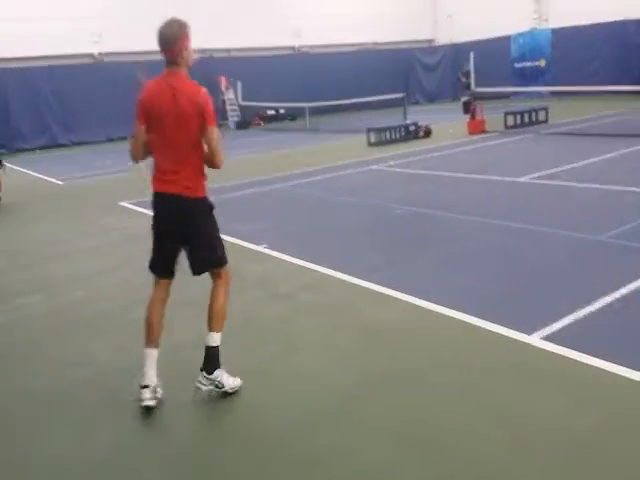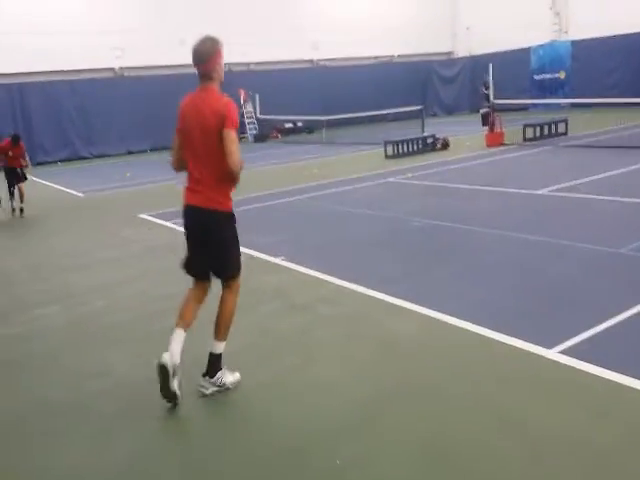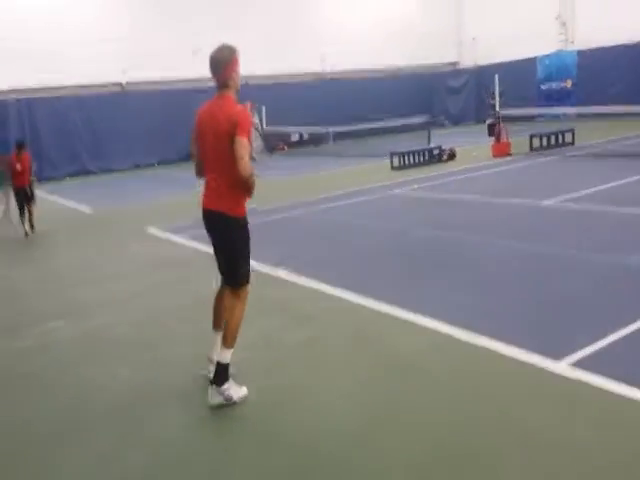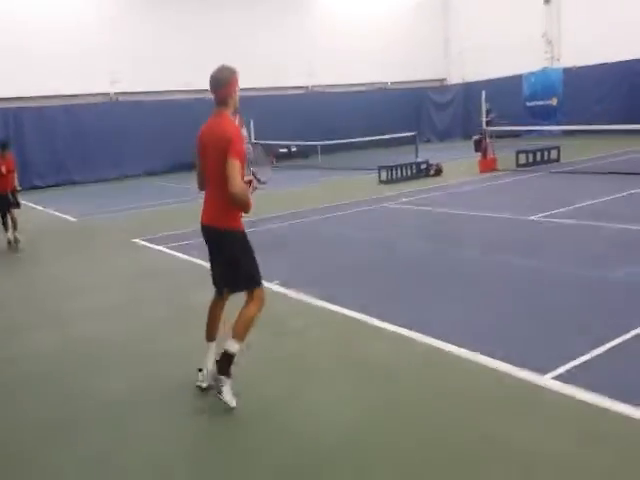
dt=0.2s
person 1, frame 1
left shoulder: (147, 93)
right shoulder: (199, 95)
left elbow: (137, 153)
right elbow: (216, 160)
left hip: (162, 198)
right hip: (192, 200)
left knee: (161, 285)
right knee: (220, 275)
left ankle: (149, 381)
right ankle: (212, 367)
person 1, frame 2
left shoulder: (185, 107)
right shoulder: (226, 107)
left elbow: (177, 162)
right elbow: (234, 165)
right wrist: (232, 176)
left hip: (192, 206)
right hip: (217, 208)
left knee: (199, 285)
right knee: (231, 284)
left ankle: (172, 356)
right ankle: (213, 371)
person 1, frame 3
left shoulder: (202, 113)
right shoulder: (239, 114)
left elbow: (199, 168)
right elbow: (244, 170)
right wrist: (251, 184)
left hip: (210, 209)
right hip: (230, 212)
left knee: (228, 281)
right knee: (239, 293)
left ankle: (218, 354)
right ankle: (221, 382)
person 1, frame 4
left shoulder: (205, 130)
right shoulder: (233, 132)
right elbow: (235, 189)
left wrist: (239, 185)
right wrist: (247, 201)
left hip: (210, 223)
right hip: (227, 226)
left knee: (222, 292)
right knee: (256, 296)
left ankle: (208, 368)
right ankle: (222, 366)
